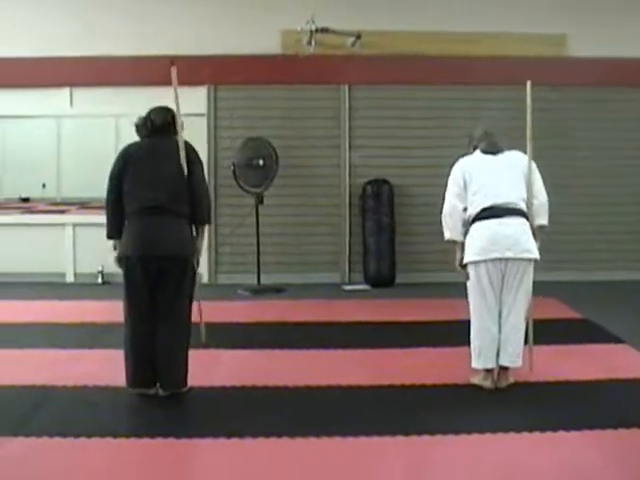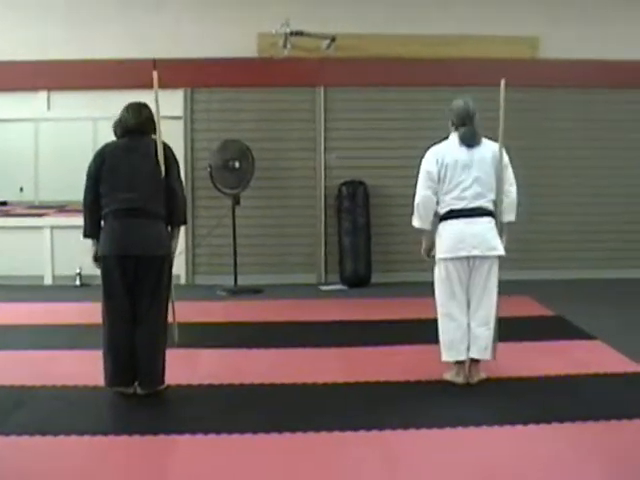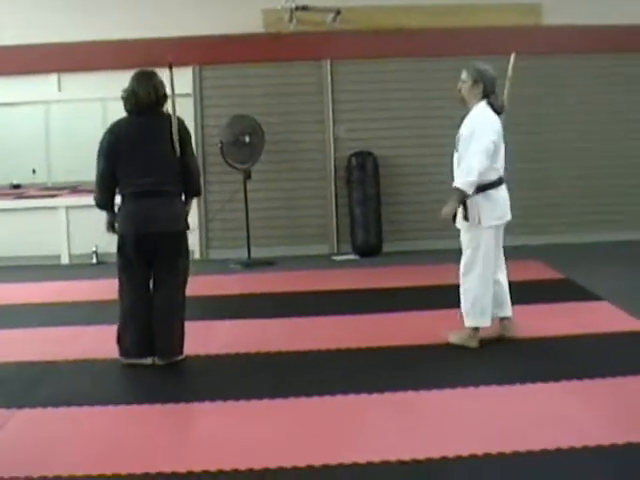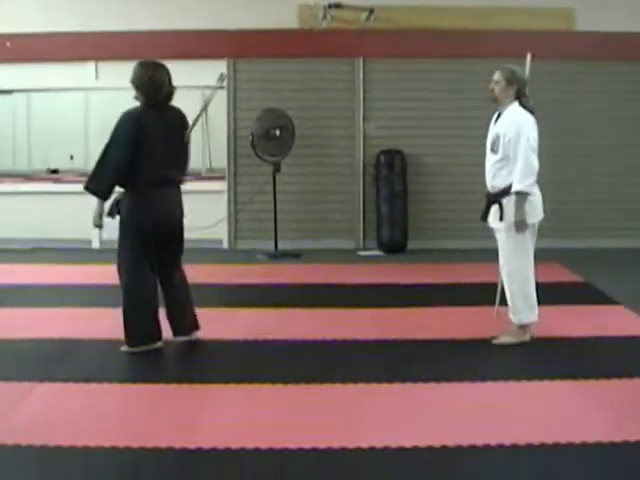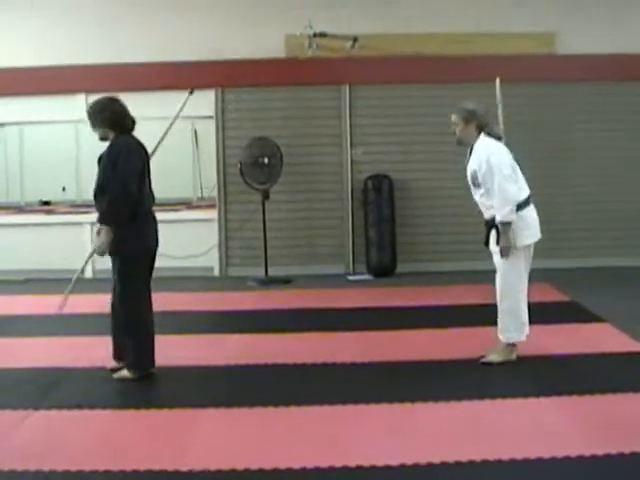
dt=0.5s
person 1, frame 1
left shoulder: (128, 153)
right shoulder: (185, 151)
left elbow: (113, 200)
right elbow: (200, 197)
left wrist: (118, 241)
right wrist: (199, 238)
left hip: (137, 237)
right hip: (177, 237)
left knee: (139, 313)
right knee: (174, 312)
left ankle: (142, 381)
right ankle: (171, 382)
person 1, frame 2
left shoulder: (105, 153)
right shoulder: (162, 151)
left elbow: (90, 200)
right elbow: (176, 197)
left wrist: (95, 241)
right wrist: (174, 237)
left hip: (115, 237)
right hip: (153, 237)
left knee: (117, 312)
right knee: (152, 311)
left ankle: (121, 379)
right ankle: (150, 380)
person 1, frame 3
left shoulder: (117, 131)
right shoulder: (175, 126)
left elbow: (105, 176)
right elbow: (191, 171)
left wrist: (109, 212)
right wrist: (185, 203)
left hip: (133, 215)
right hip: (170, 214)
left knee: (133, 285)
right knee: (170, 285)
left ankle: (136, 349)
right ankle: (168, 350)
person 1, frame 4
left shoulder: (133, 120)
right shoulder: (178, 118)
left elbow: (114, 162)
left wrist: (100, 201)
left hip: (141, 204)
right hip: (171, 202)
left knee: (137, 271)
right knee: (171, 266)
left ankle: (144, 336)
right ankle: (185, 326)
person 1, frame 5
left shoulder: (123, 148)
right shoulder: (124, 145)
left elbow: (120, 195)
left wrist: (106, 231)
right wrist: (107, 229)
left hip: (131, 234)
right hip: (134, 232)
left knee: (132, 298)
right knee: (126, 296)
left ankle: (139, 364)
right ankle: (127, 357)
person 2, frame 1
left shoulder: (464, 164)
right shoulder: (521, 159)
left elbow: (452, 208)
right elbow: (540, 200)
left wrist: (459, 247)
right wrist: (535, 235)
left hip: (483, 235)
right hip: (518, 233)
left knee: (484, 307)
right knee: (514, 306)
left ankle: (486, 371)
right ankle: (504, 371)
person 2, frame 2
left shoulder: (437, 153)
right shoulder: (494, 150)
left elbow: (425, 198)
right elbow: (508, 193)
left wrist: (427, 236)
right wrist: (503, 229)
left hip: (452, 232)
right hip: (485, 230)
left knee: (452, 303)
right knee: (483, 301)
left ankle: (458, 367)
right ankle: (475, 366)
person 2, frame 3
left shoulder: (480, 119)
right shoulder: (482, 116)
left elbow: (475, 166)
left wrist: (454, 200)
left hip: (482, 201)
right hip: (487, 199)
left knee: (475, 266)
right knee: (492, 264)
left ankle: (471, 332)
right ankle: (504, 322)
person 2, frame 4
left shoulder: (520, 120)
right shoulder: (500, 118)
left elbow: (526, 166)
left wrist: (519, 208)
left hip: (516, 203)
right hip: (504, 201)
left knee: (516, 266)
right knee: (514, 265)
left ankle: (522, 328)
right ankle: (523, 322)
person 2, frame 5
left shoulder: (489, 151)
right shoulder: (476, 151)
left elbow: (506, 193)
left wrist: (505, 235)
left hip: (516, 224)
right hip: (506, 224)
left knee: (510, 285)
right knee: (510, 284)
left ankle: (509, 346)
right ankle: (510, 341)
